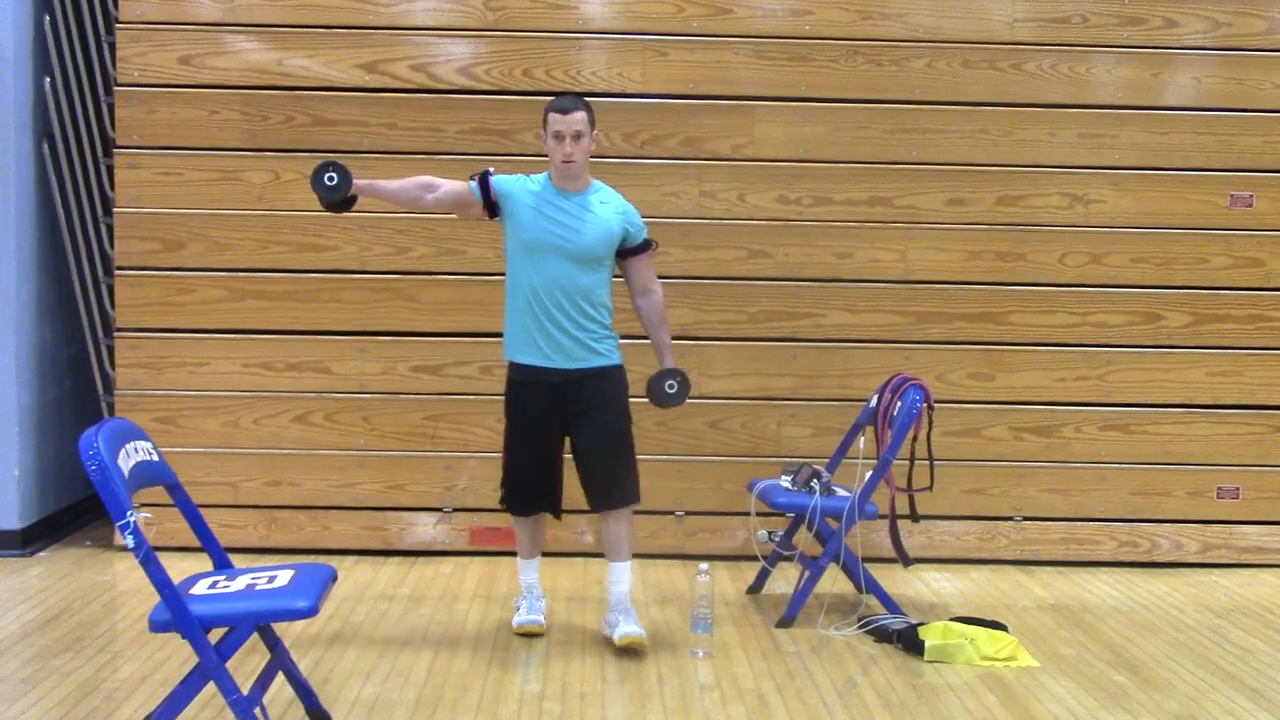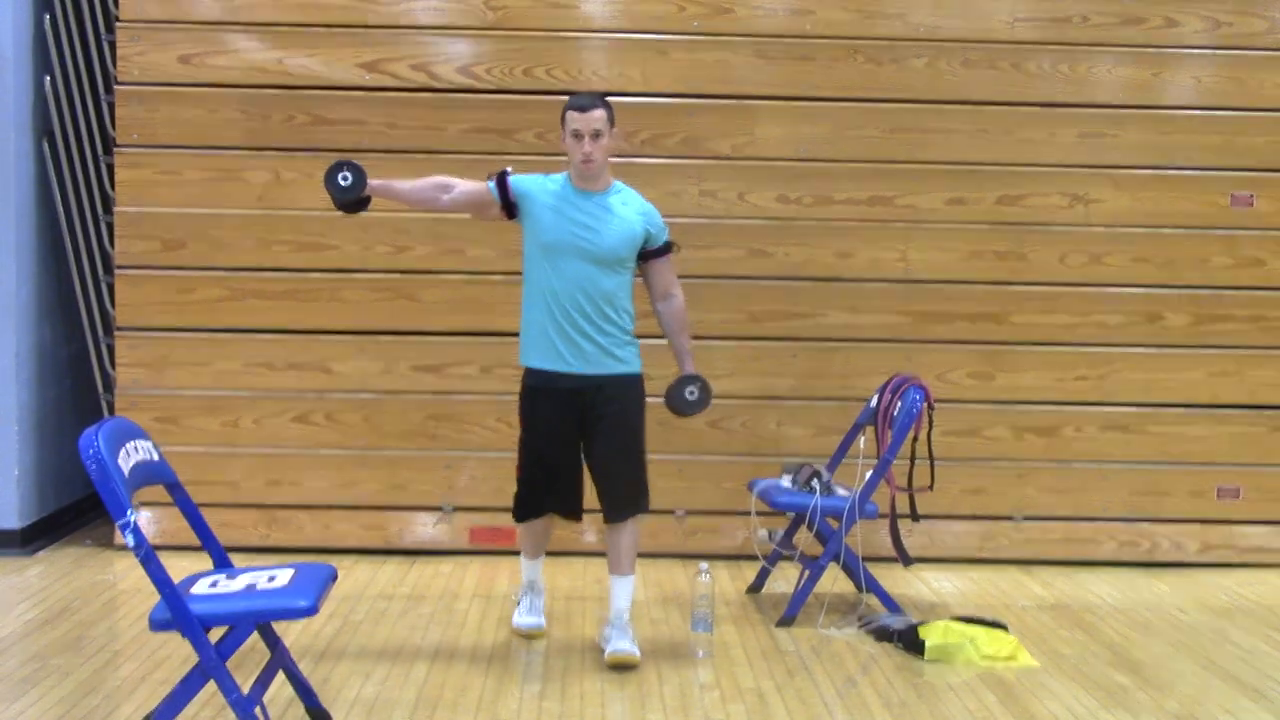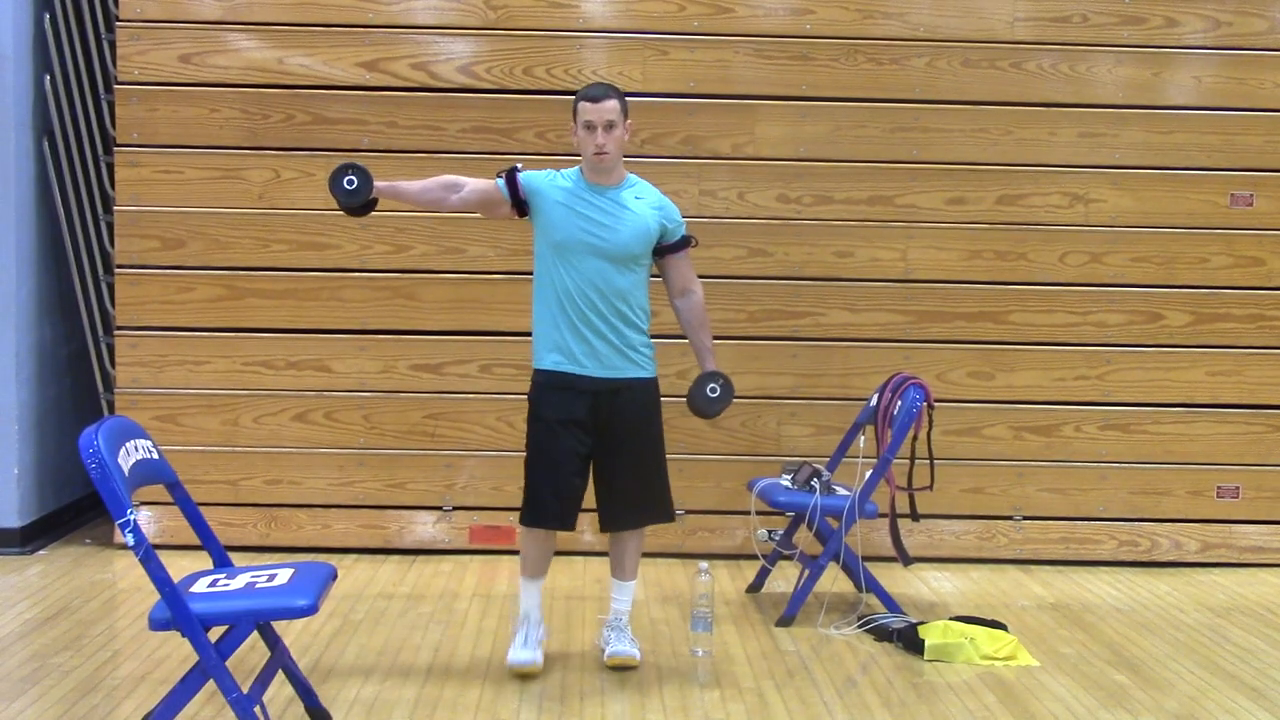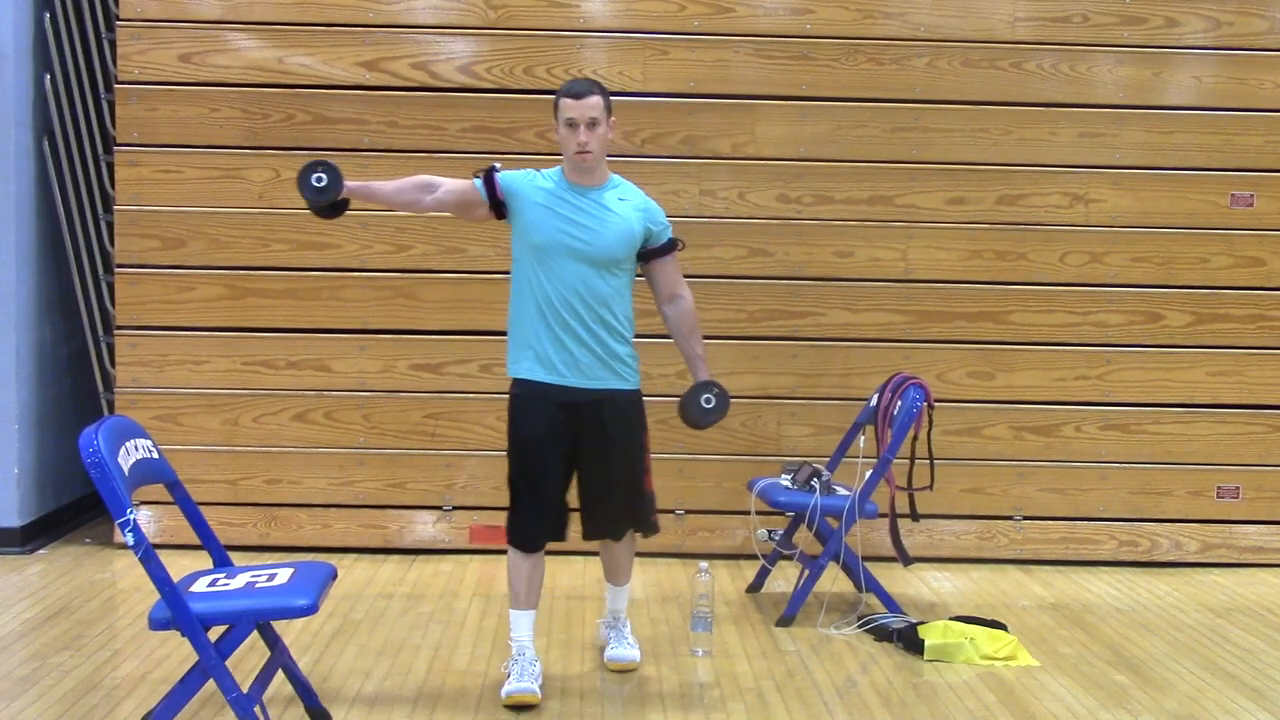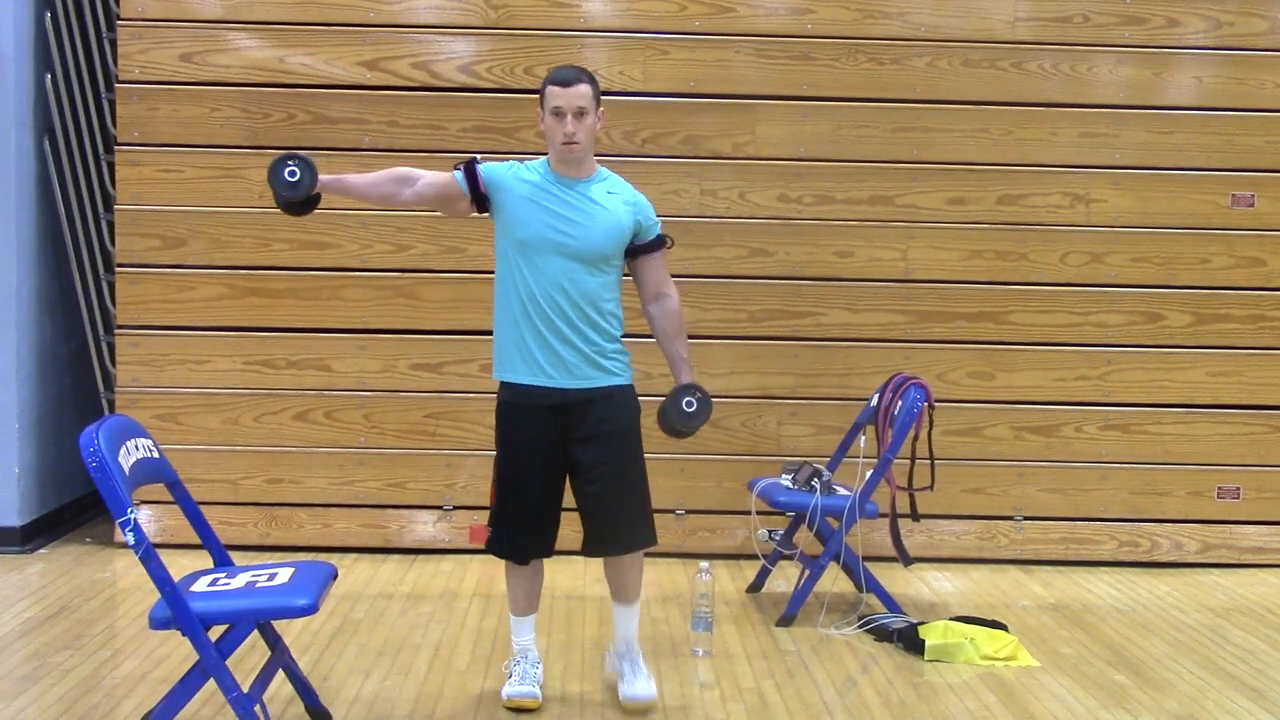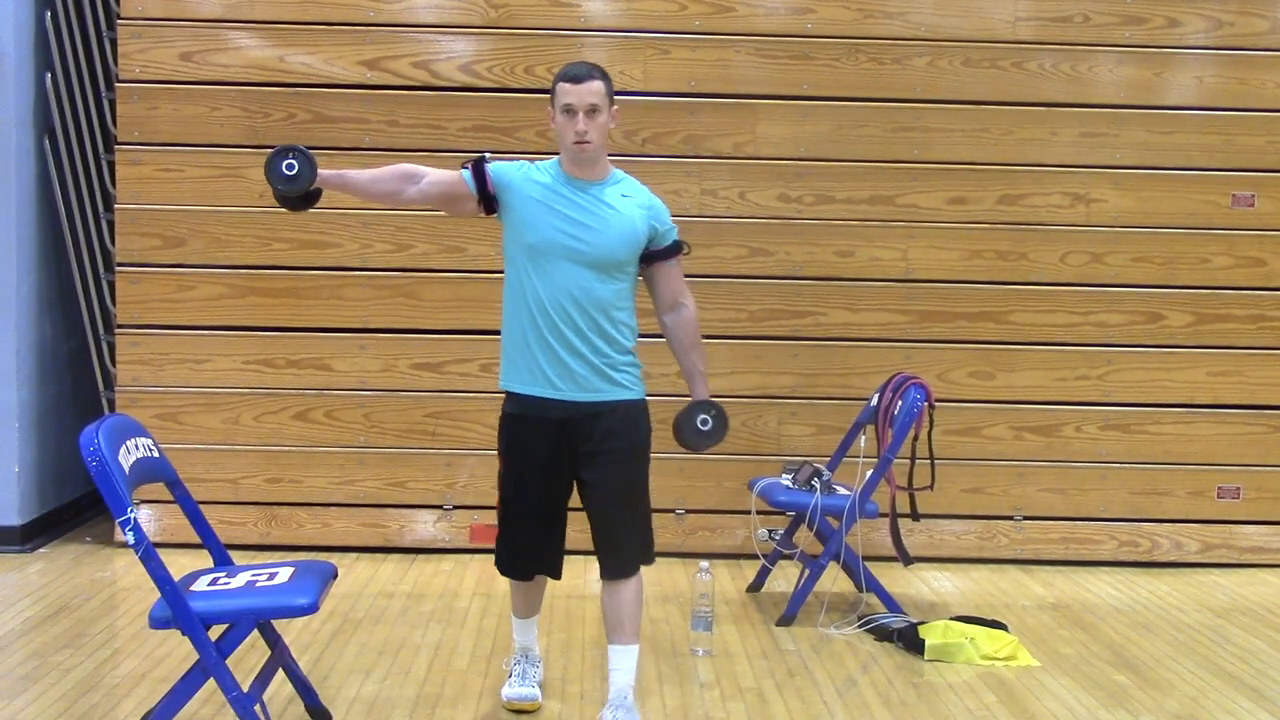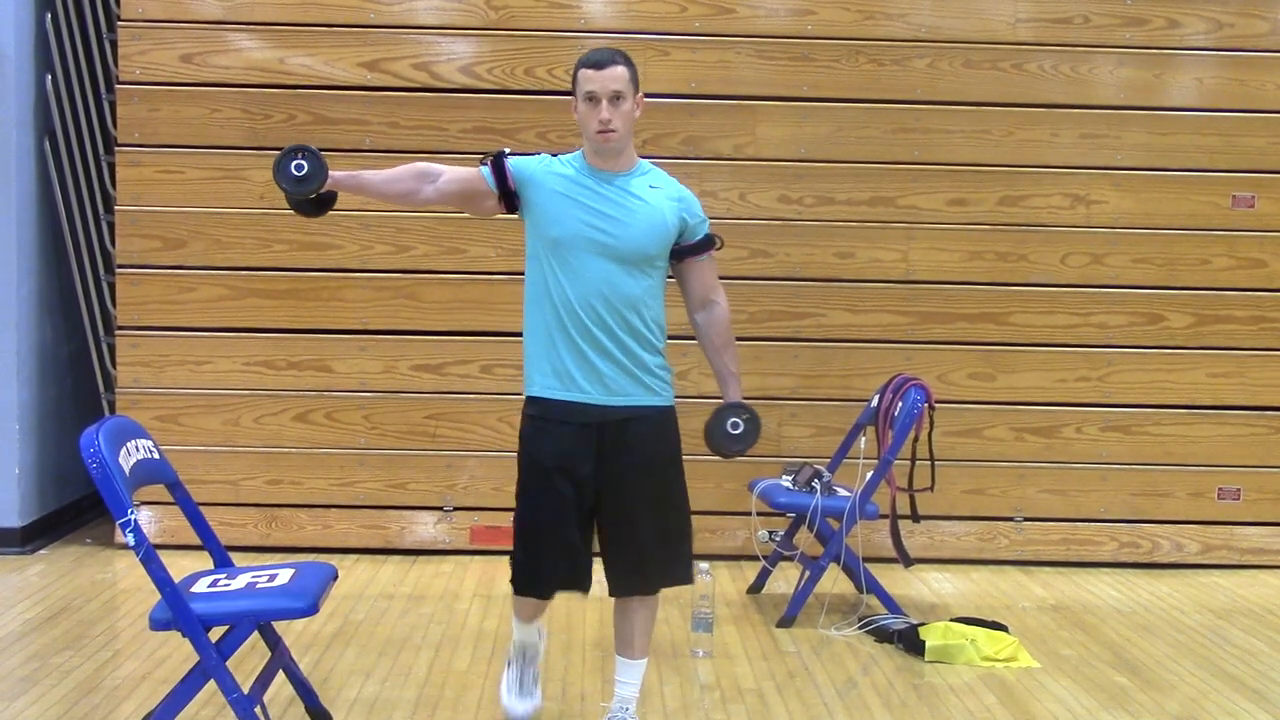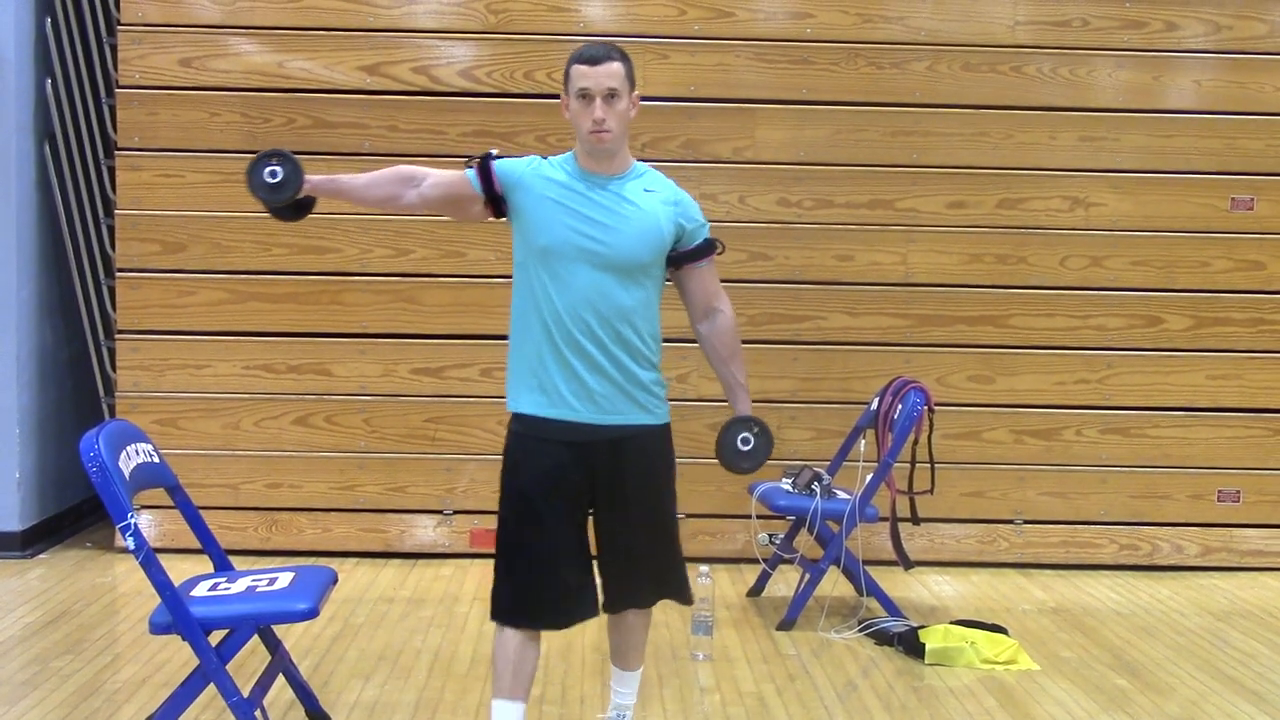
dt=0.3s
person 1, frame 1
left shoulder: (621, 213)
right shoulder: (513, 192)
left elbow: (647, 292)
right elbow: (433, 192)
left wrist: (666, 359)
right wrist: (361, 186)
left hip: (599, 371)
right hip: (531, 371)
left knee: (613, 491)
right knee: (528, 491)
left ankle: (621, 606)
right ankle: (530, 592)
person 1, frame 2
left shoulder: (642, 213)
right shoulder: (531, 193)
left elbow: (667, 296)
right elbow: (450, 193)
left wrist: (686, 366)
right wrist: (376, 186)
left hip: (617, 378)
right hip: (547, 376)
left knee: (622, 502)
right knee: (538, 497)
left ankle: (619, 622)
right ankle: (532, 587)
person 1, frame 3
left shoulder: (657, 209)
right shoulder: (543, 190)
left elbow: (686, 294)
right elbow: (456, 192)
left wrist: (708, 365)
right wrist: (382, 188)
left hip: (632, 381)
right hip: (558, 377)
left knee: (630, 509)
right knee: (544, 506)
left ankle: (618, 623)
right ankle: (529, 619)
person 1, frame 4
left shoulder: (641, 210)
right shoulder: (521, 190)
left elbow: (674, 298)
right elbow: (431, 193)
left wrist: (700, 373)
right wrist: (350, 188)
left hip: (614, 390)
right hip: (538, 389)
left knee: (617, 520)
right knee: (529, 527)
left ankle: (615, 620)
right ankle: (523, 657)
person 1, frame 5
left shoulder: (630, 204)
right shoulder: (505, 182)
left elbow: (661, 299)
right elbow: (412, 186)
left wrist: (685, 379)
right wrist: (326, 182)
left hip: (606, 392)
right hip: (526, 391)
left knee: (622, 532)
right knee: (522, 535)
left ankle: (626, 652)
right ankle: (525, 658)
person 1, frame 6
left shoulder: (646, 209)
right shoulder: (515, 183)
left elbow: (676, 306)
right elbow: (415, 184)
left wrist: (699, 391)
right wrist: (324, 178)
left hip: (616, 405)
right hip: (532, 402)
left knee: (622, 554)
right knee: (526, 550)
right ankle: (526, 657)
person 1, frame 7
left shoulder: (676, 201)
right shoulder: (535, 178)
left elbow: (708, 306)
right elbow: (432, 183)
left wrist: (733, 394)
right wrist: (337, 180)
left hip: (645, 412)
right hip: (555, 407)
left knee: (640, 569)
right knee: (541, 564)
right ankle: (526, 655)
person 1, frame 8
left shoulder: (672, 205)
right shoulder: (524, 181)
left elbow: (711, 314)
right elbow: (414, 187)
left wrist: (741, 406)
right wrist: (316, 184)
left hip: (637, 428)
right hip: (542, 427)
left knee: (633, 588)
right knee: (524, 596)
